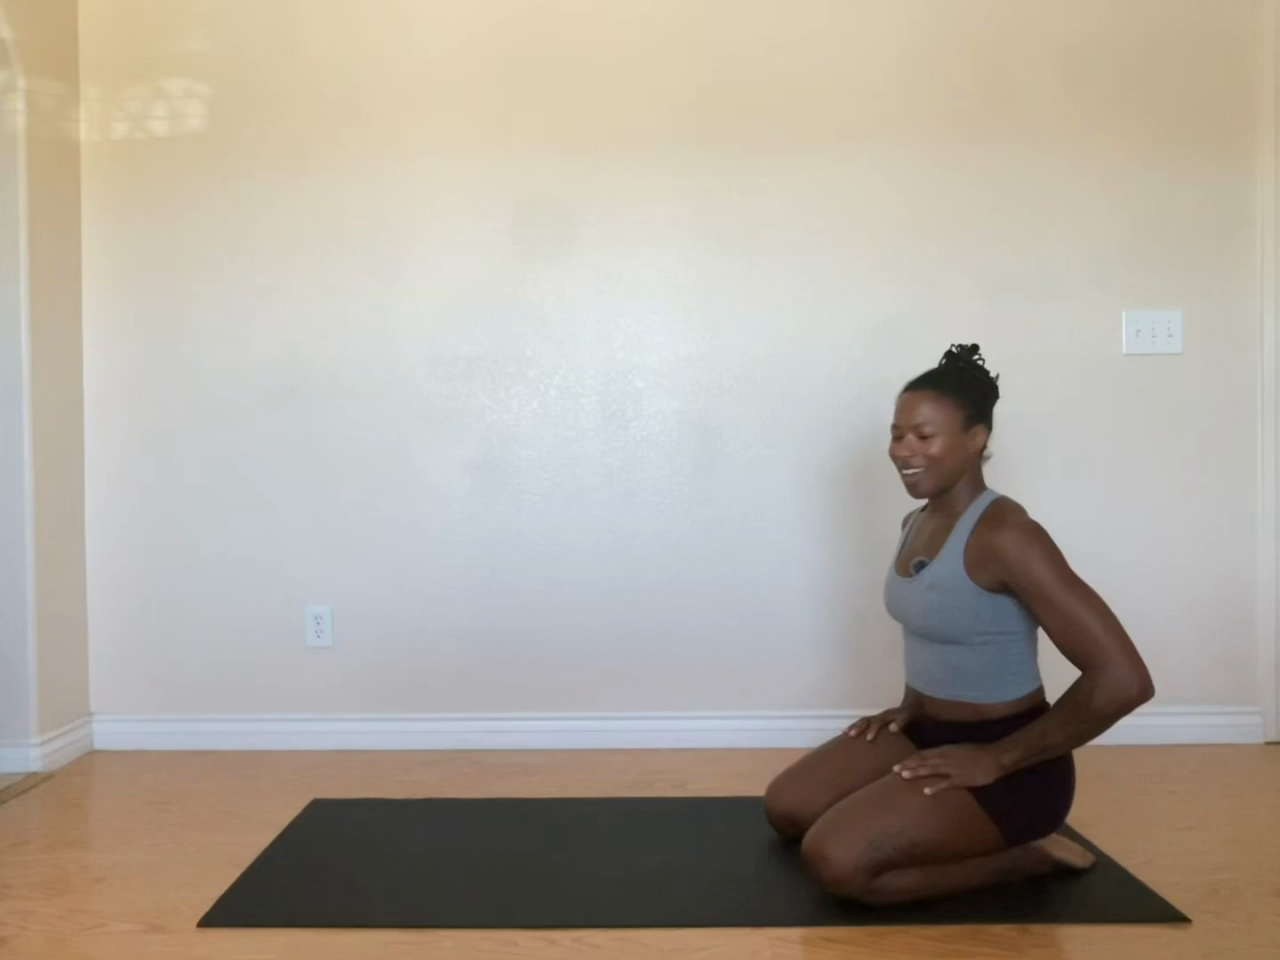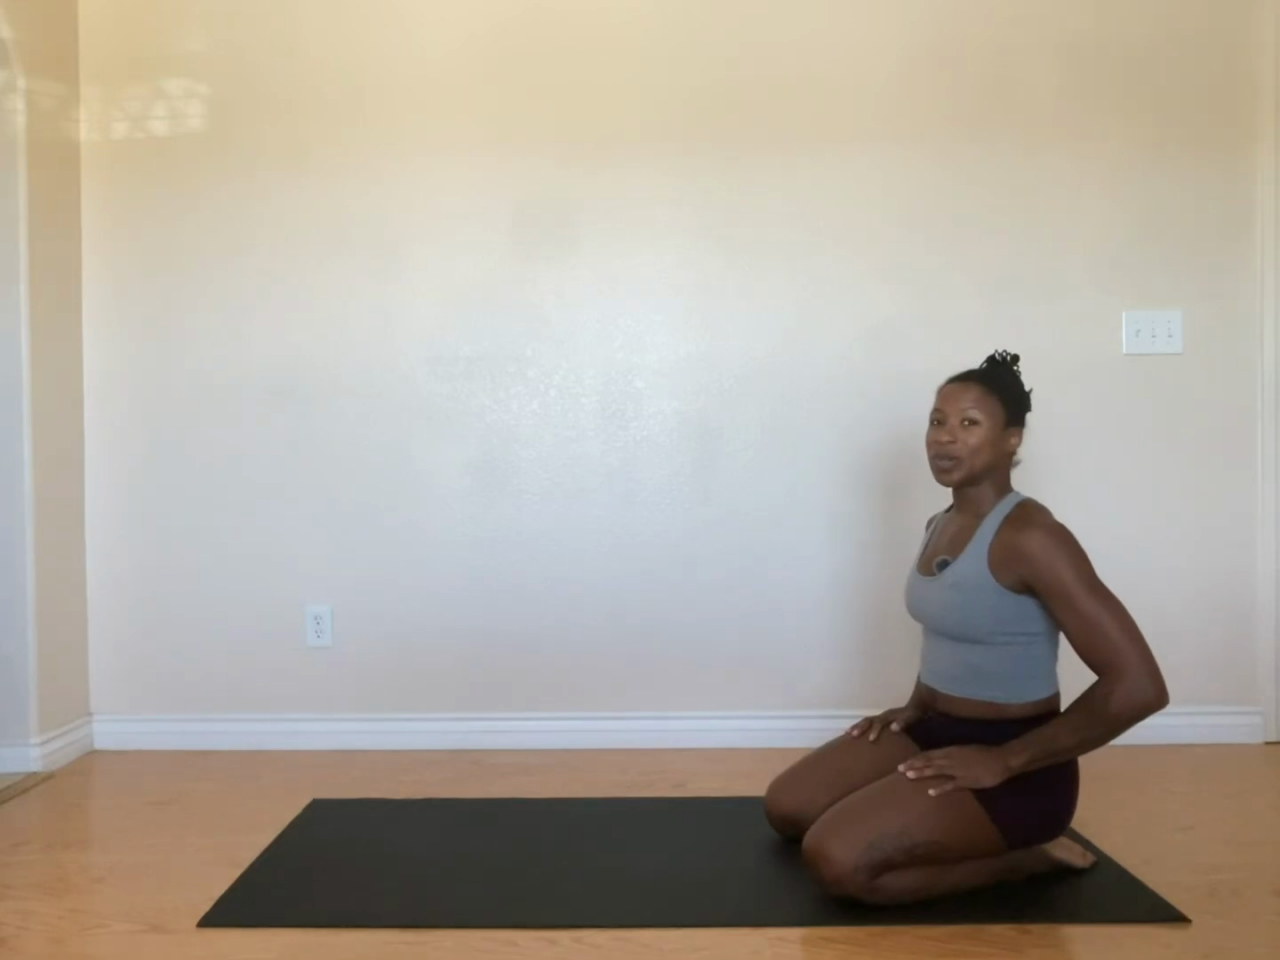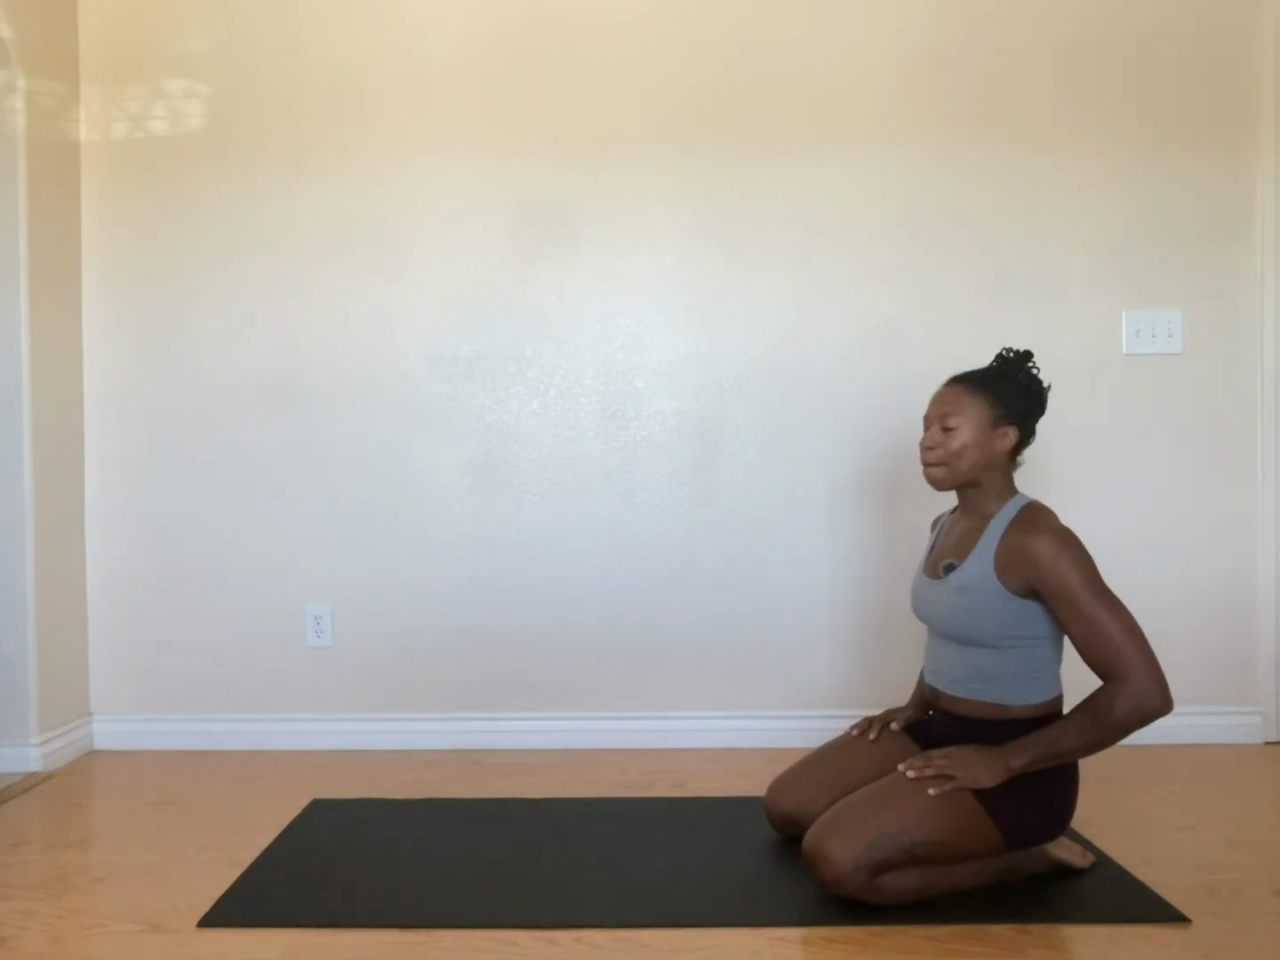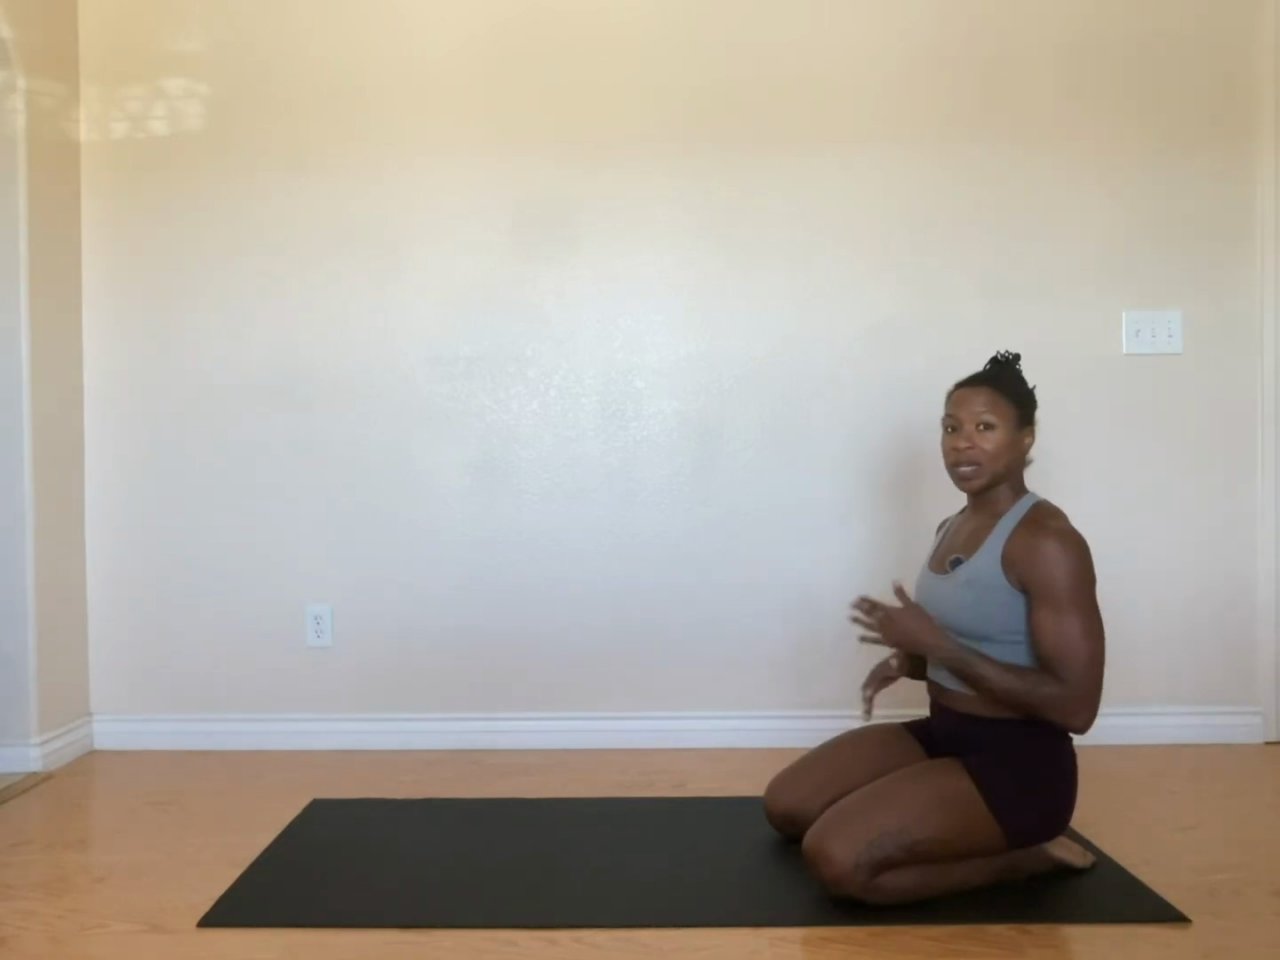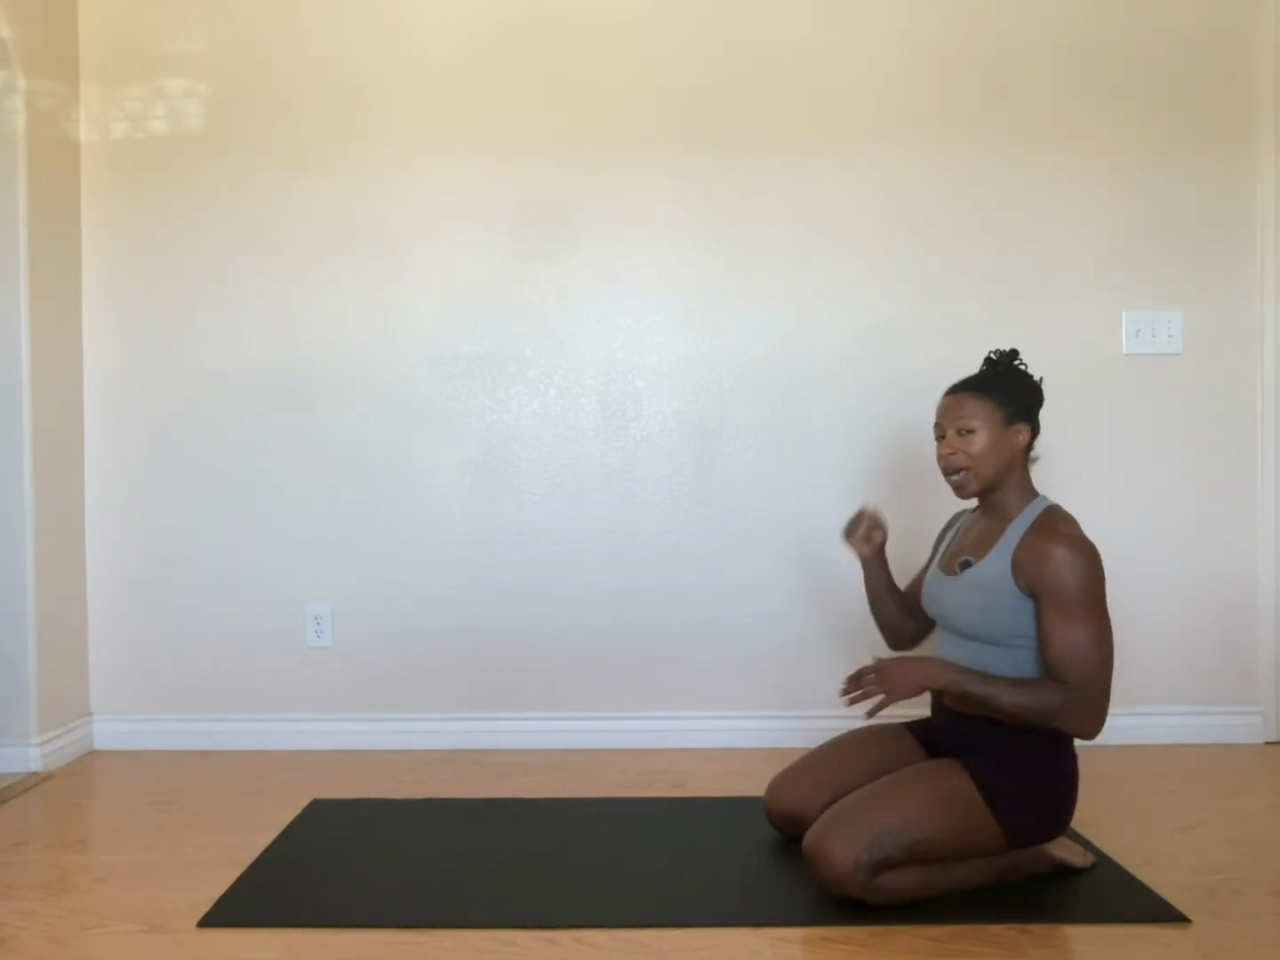
dt=1s
person 1, frame 1
left shoulder: (1005, 535)
right shoulder: (918, 524)
left elbow: (1124, 679)
left wrist: (997, 760)
right wrist: (908, 708)
left hip: (1008, 767)
right hip: (932, 732)
left knee: (837, 860)
right knee: (786, 808)
left ankle: (1031, 855)
right ankle: (963, 831)
person 1, frame 2
left shoulder: (1030, 536)
right shoulder: (941, 526)
left elbow: (1139, 685)
left wrist: (1005, 762)
right wrist: (915, 706)
left hip: (1012, 764)
right hip: (940, 731)
left knee: (838, 859)
right knee: (786, 807)
left ankle: (1030, 856)
right ankle: (954, 830)
person 1, frame 3
left shoulder: (1039, 541)
right shoulder: (948, 527)
left elbow: (1142, 691)
left wrist: (1003, 763)
right wrist: (914, 706)
left hip: (1017, 762)
right hip: (942, 731)
left knee: (838, 857)
right knee: (788, 807)
left ankle: (1034, 856)
right ankle: (983, 837)
person 1, frame 4
left shoulder: (1047, 541)
right shoulder: (954, 527)
left elbow: (1076, 705)
left wrist: (933, 644)
right wrist: (904, 658)
left hip: (1018, 763)
right hip: (943, 733)
left knee: (838, 858)
right knee: (786, 804)
left ankle: (1028, 856)
right ankle: (977, 837)
person 1, frame 5
left shoulder: (1057, 548)
right shoulder: (959, 529)
left elbow: (1084, 710)
right elbow: (904, 630)
left wrist: (936, 674)
right wrist: (872, 562)
left hip: (1020, 765)
right hip: (945, 733)
left knee: (839, 858)
right knee: (786, 805)
left ankle: (1030, 856)
right ankle: (966, 835)
